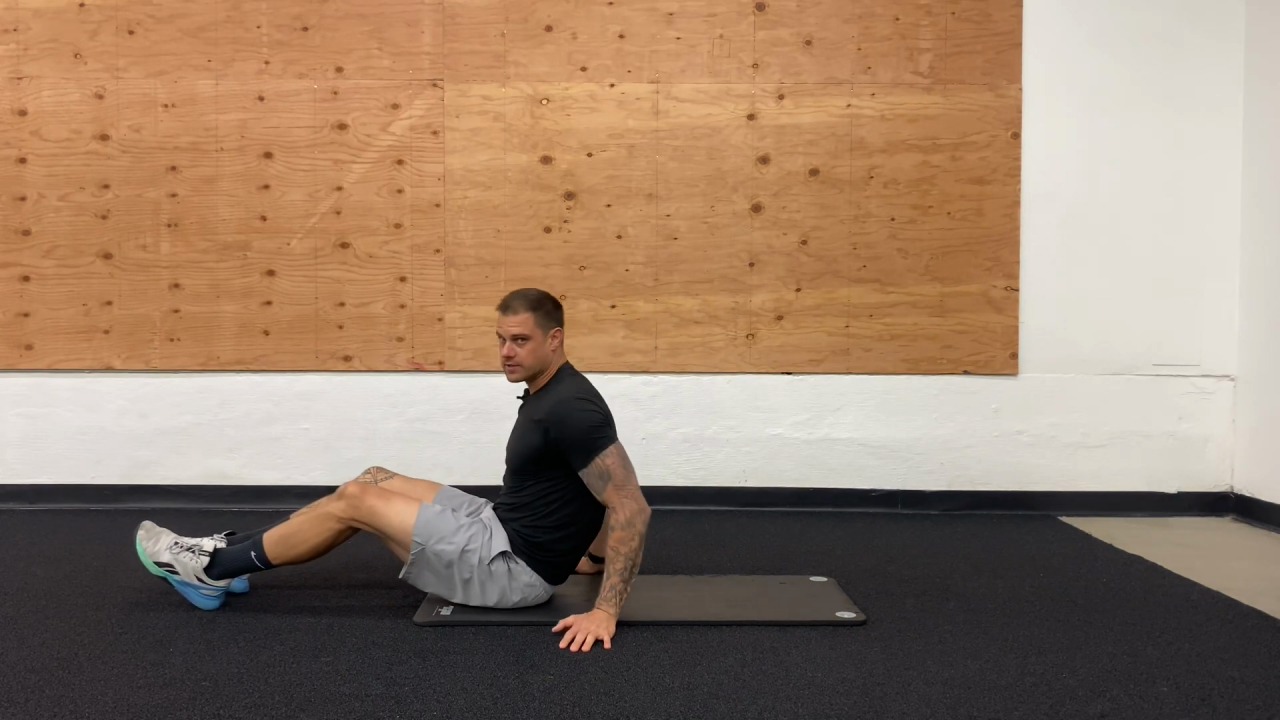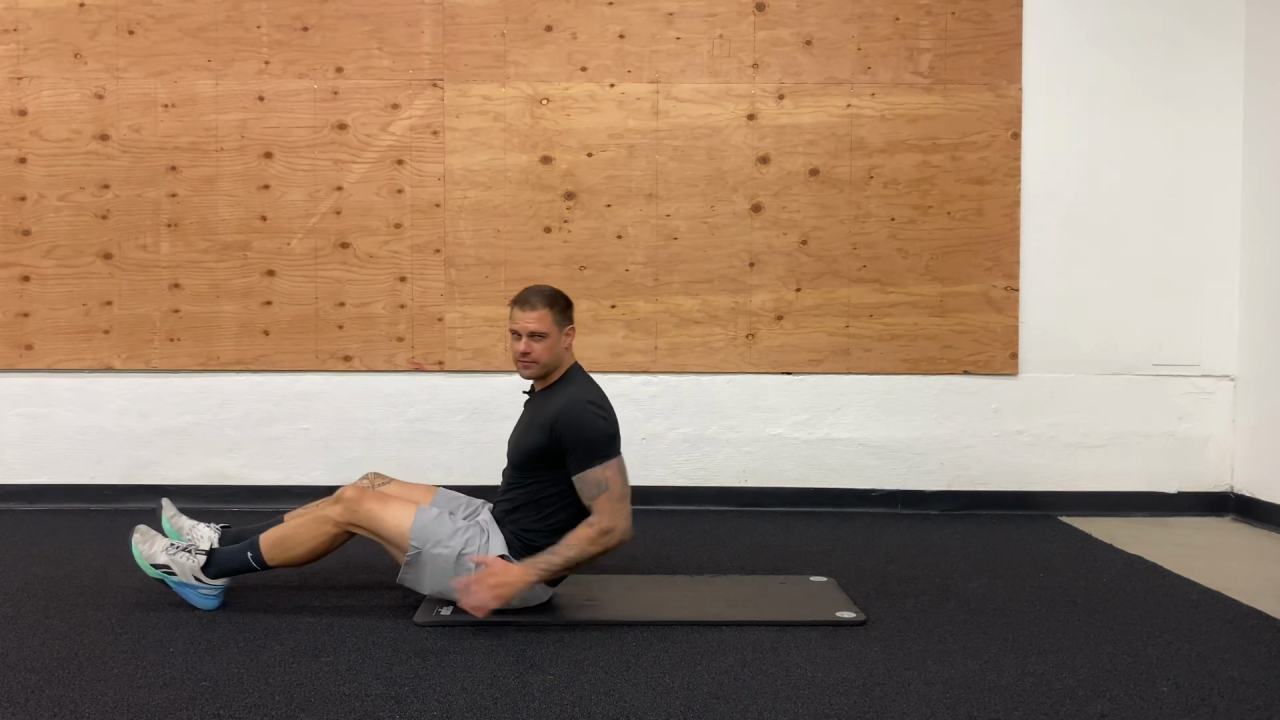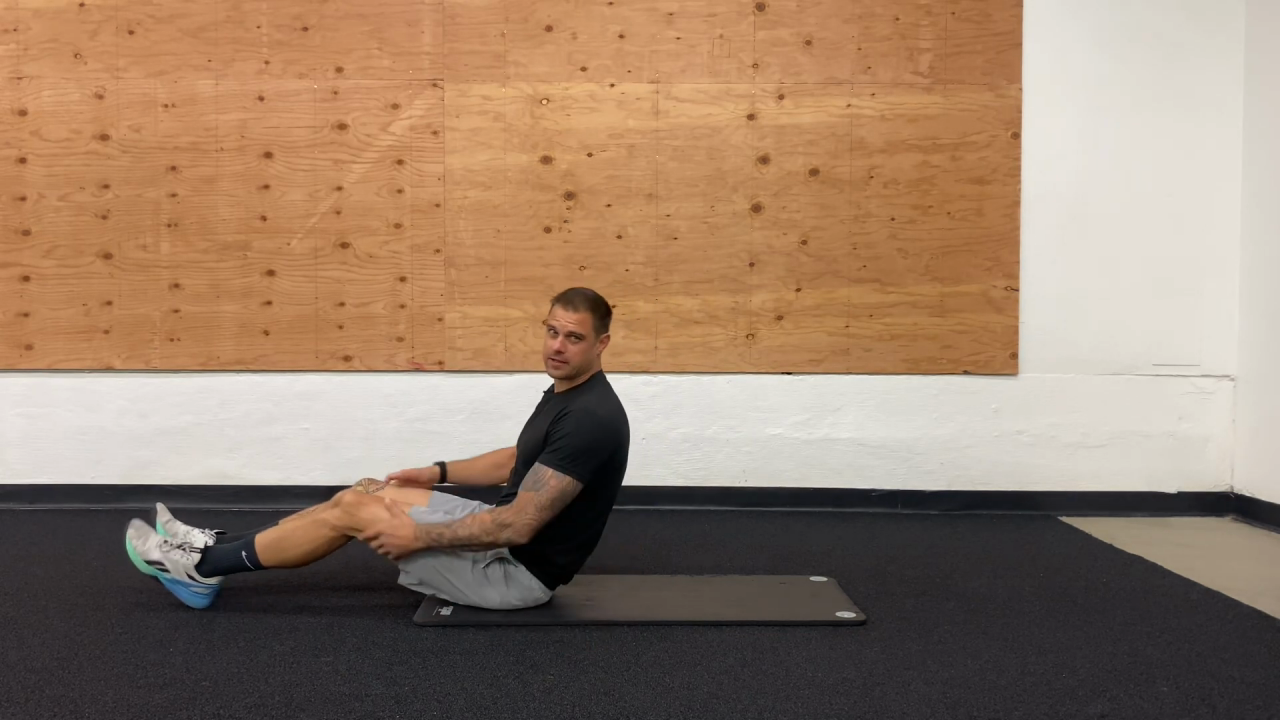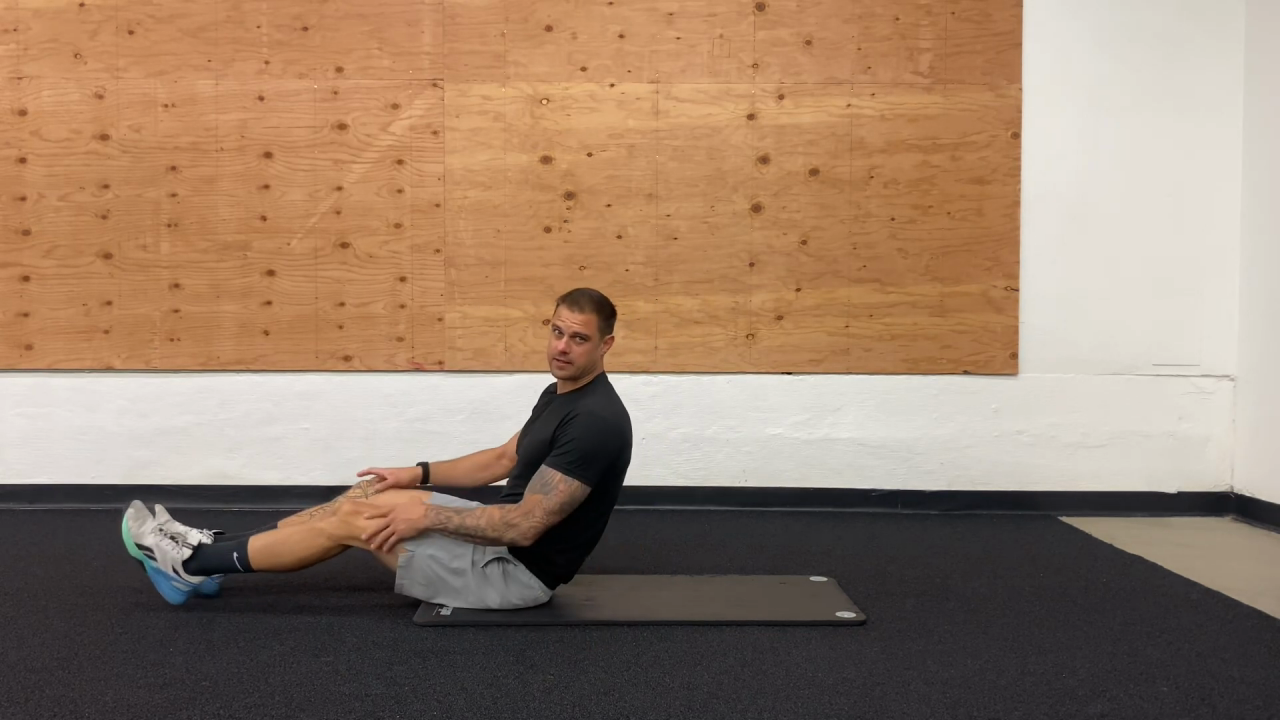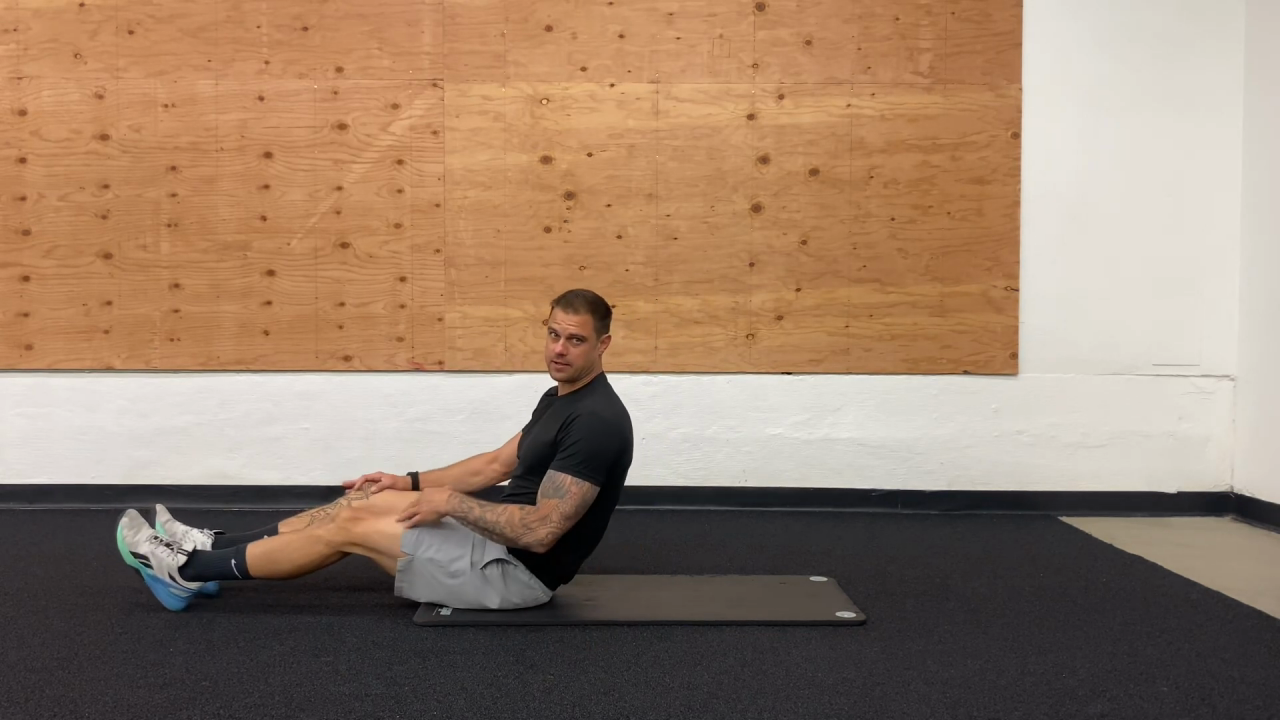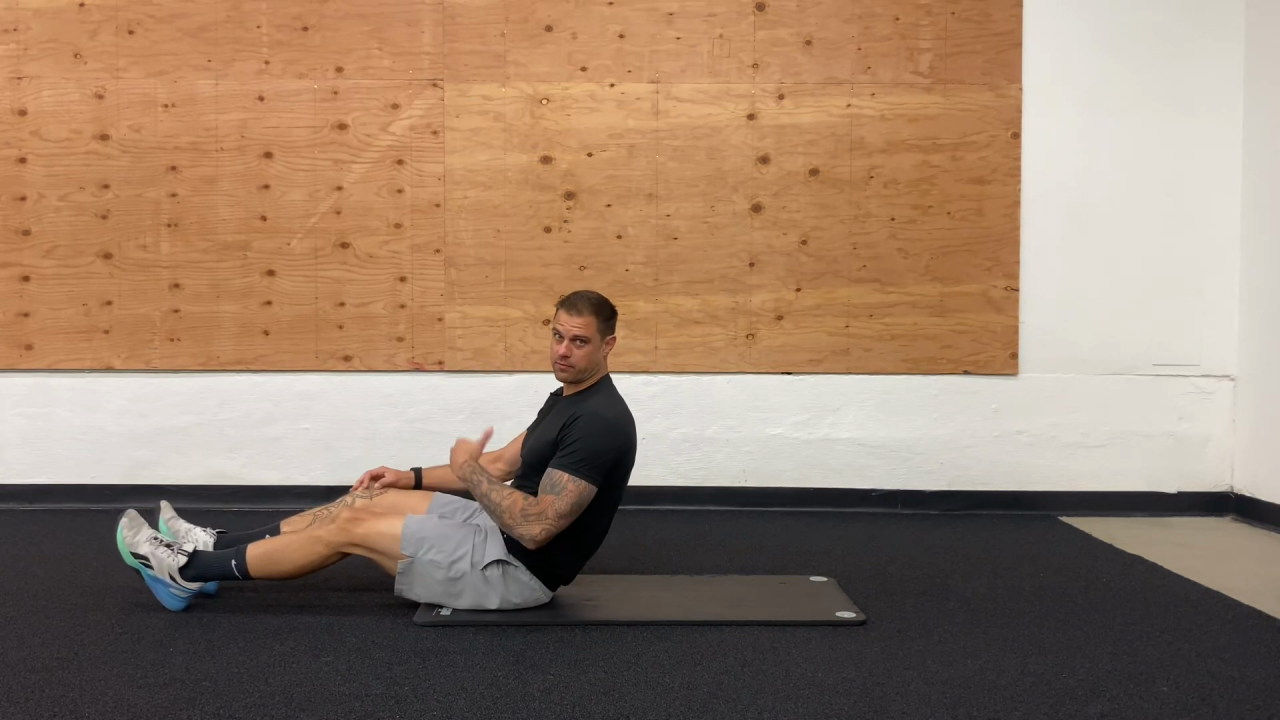
dt=0.2s
person 1, frame 1
left shoulder: (568, 408)
right shoulder: (550, 393)
left elbow: (632, 508)
right elbow: (604, 495)
left wrist: (605, 611)
right wrist: (589, 549)
left hip: (514, 567)
right hip: (504, 530)
left knee: (355, 501)
right knee: (374, 481)
left ankle: (213, 570)
right ankle: (229, 553)
person 1, frame 2
left shoulder: (577, 410)
right shoulder: (551, 391)
left elbow: (613, 523)
left wrist: (523, 574)
left hip: (513, 561)
right hip: (500, 527)
left knee: (352, 506)
right knee: (371, 486)
left ankle: (209, 568)
right ankle: (220, 545)
person 1, frame 3
left shoulder: (588, 417)
right shoulder: (566, 393)
left elbow: (518, 523)
left wrist: (421, 535)
right wrist: (438, 472)
left hip: (518, 569)
right hip: (508, 541)
left knee: (352, 510)
right knee: (368, 492)
left ankle: (202, 567)
right ankle: (216, 547)
person 1, frame 4
left shoulder: (594, 421)
right shoulder: (561, 394)
left elbow: (523, 525)
right elbow: (507, 459)
left wrist: (427, 517)
right wrist: (419, 474)
left hip: (517, 570)
right hip: (507, 542)
left knee: (353, 521)
right knee: (365, 497)
left ankle: (192, 564)
right ankle: (211, 550)
person 1, frame 5
left shoulder: (596, 422)
right shoulder: (560, 398)
left elbow: (539, 531)
right elbow: (499, 464)
left wrist: (451, 504)
right wrist: (410, 483)
left hip: (517, 570)
right hip: (506, 540)
left knee: (351, 527)
right knee: (363, 500)
left ankle: (187, 571)
right ankle: (212, 549)
person 1, frame 6
left shoulder: (598, 422)
right shoulder: (568, 398)
left elbow: (536, 528)
right elbow: (505, 463)
left wrist: (469, 473)
right wrist: (414, 478)
left hip: (516, 568)
right hip: (504, 534)
left knee: (351, 527)
right knee: (366, 499)
left ankle: (189, 571)
right ankle: (213, 547)
